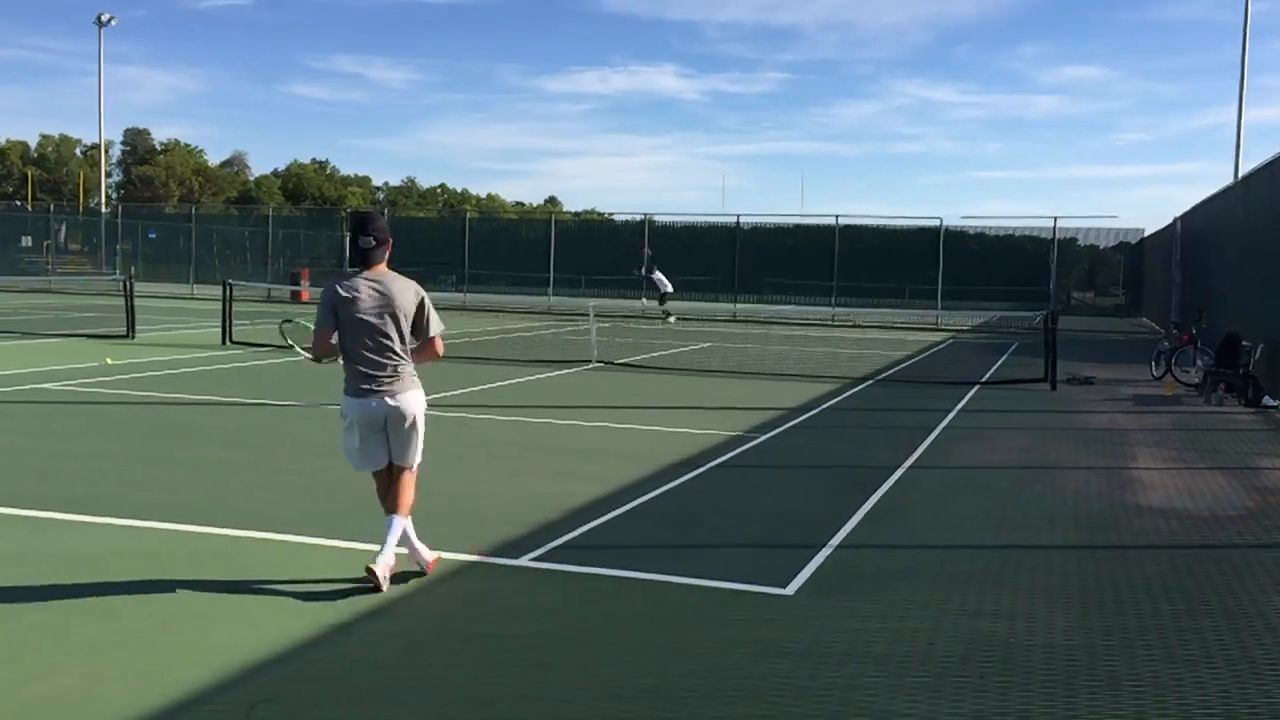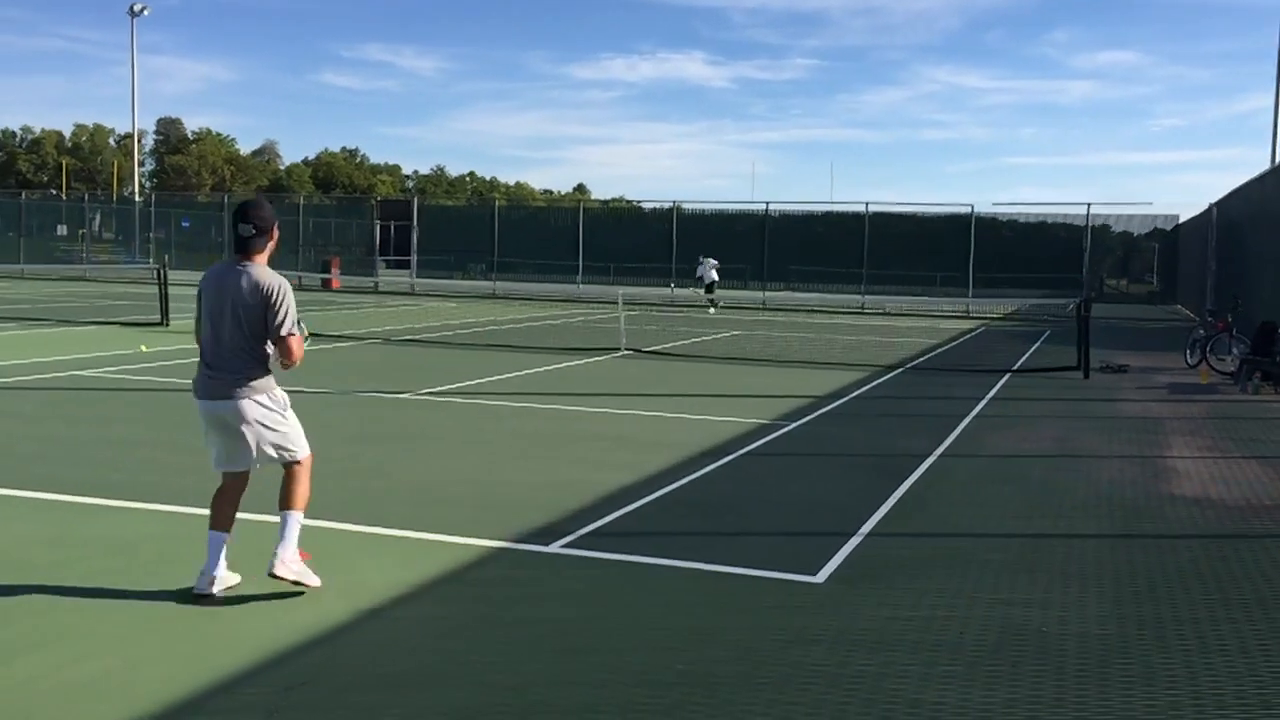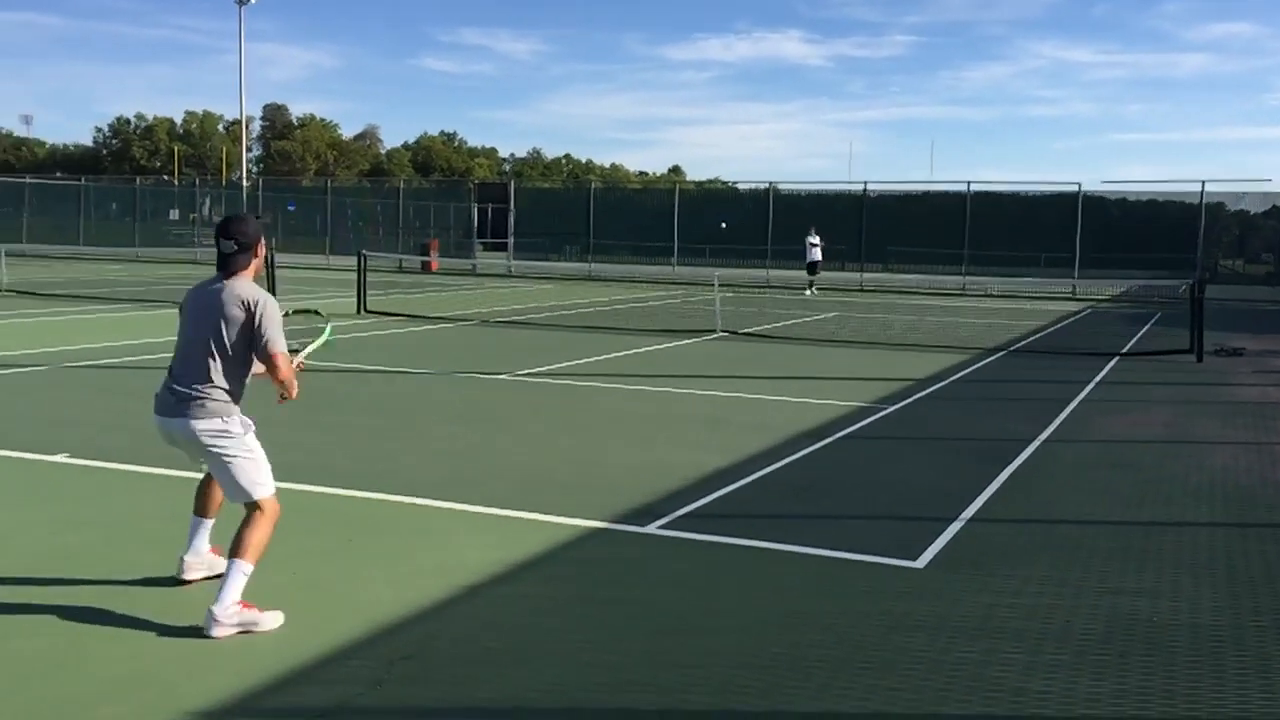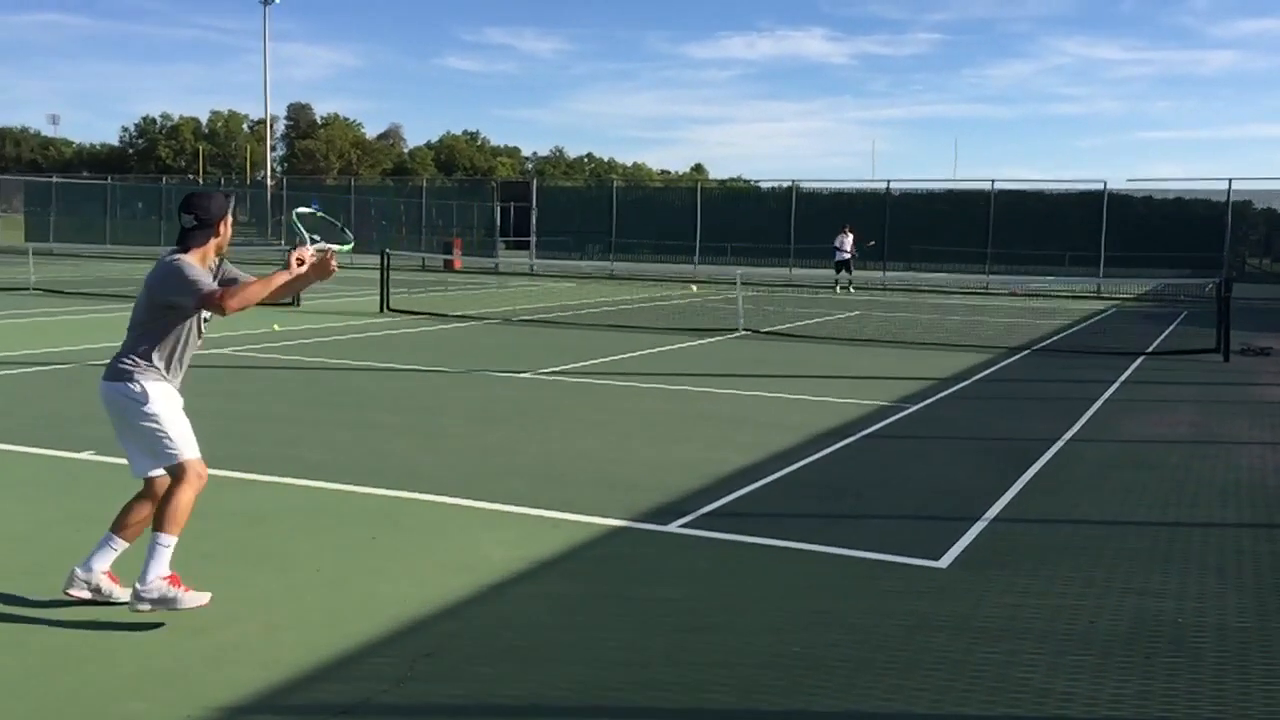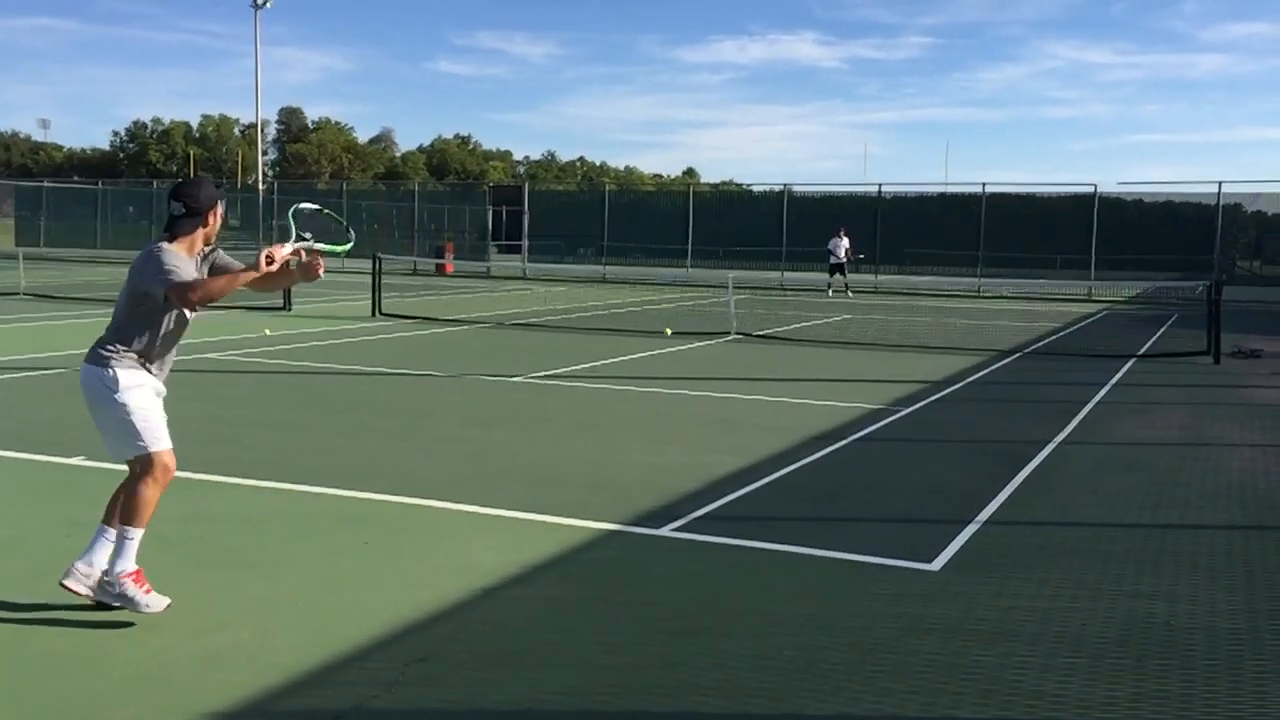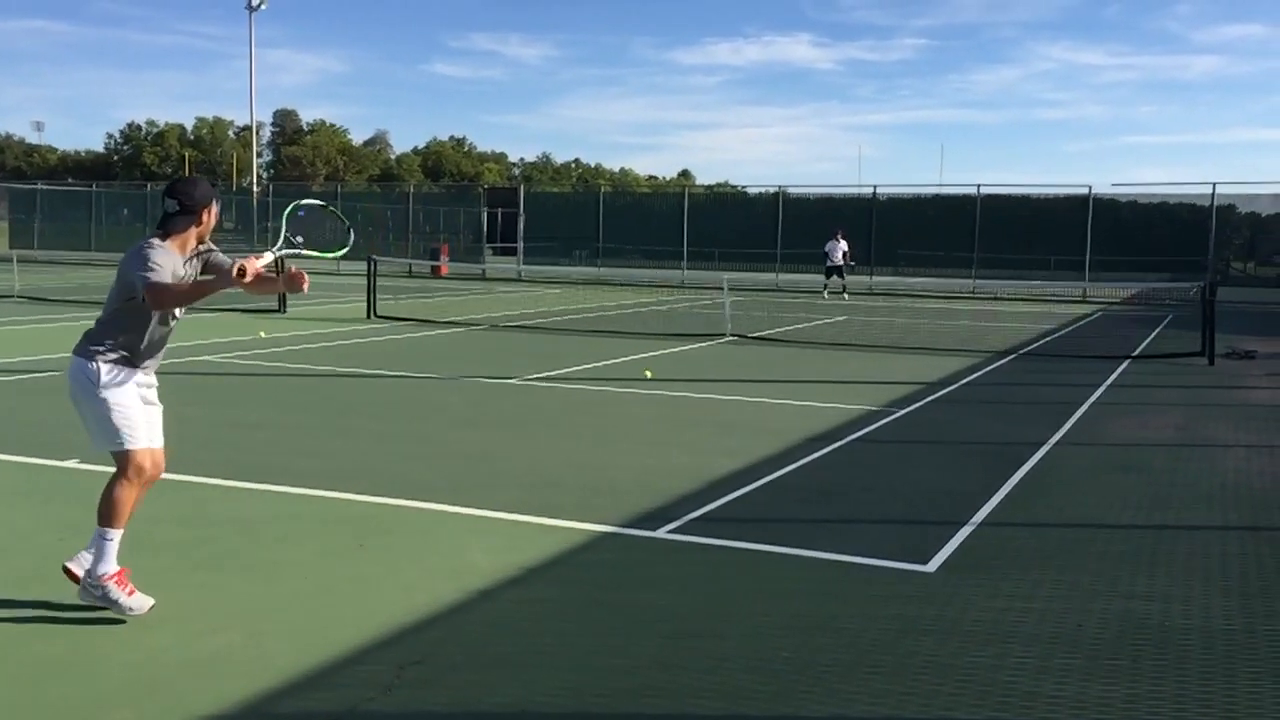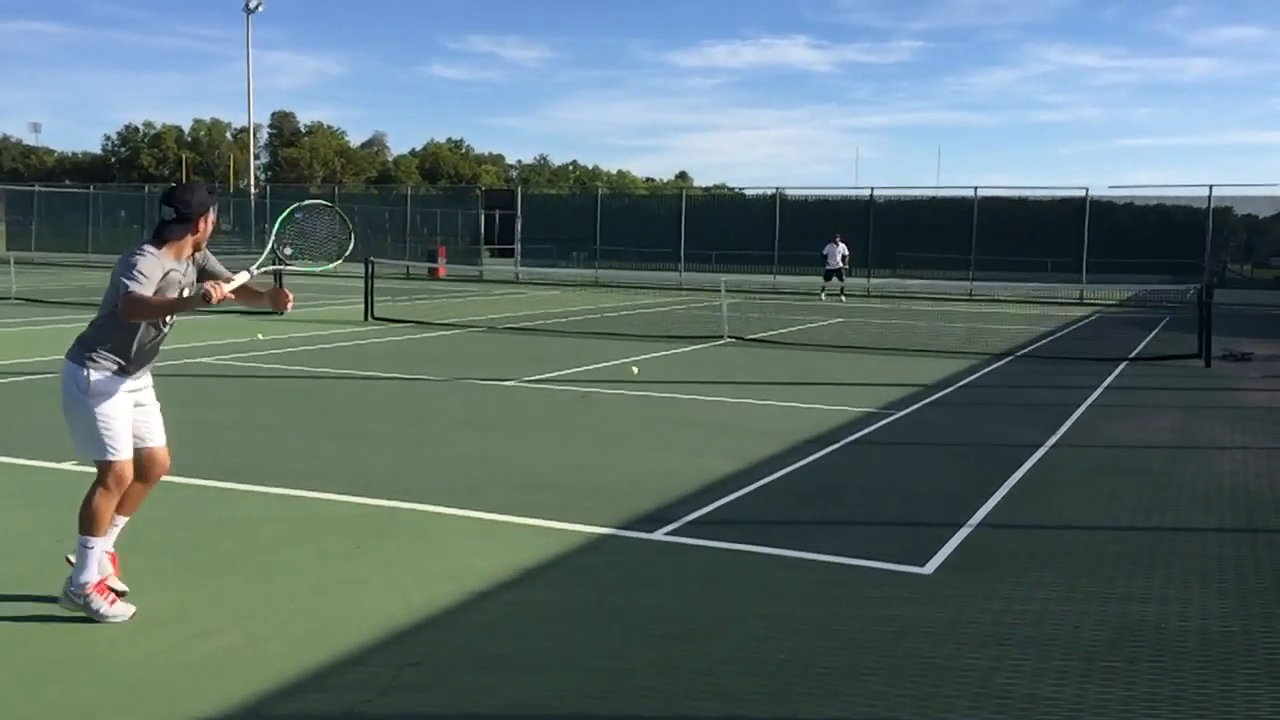
dt=0.5s
person 1, frame 1
left shoulder: (337, 292)
right shoulder: (412, 290)
left elbow: (319, 351)
right elbow: (435, 350)
left hip: (359, 399)
right hip: (403, 394)
left knee: (380, 475)
right knee: (405, 472)
left ankle: (415, 549)
right ankle: (384, 559)
person 1, frame 2
left shoulder: (210, 279)
right shoulder: (273, 285)
right elbow: (292, 354)
right wrist: (284, 357)
left hip: (207, 395)
right hip: (250, 394)
left knee: (233, 480)
right knee: (299, 463)
left ankle: (213, 572)
right ankle: (286, 554)
person 1, frame 3
left shoulder: (196, 295)
right shoulder: (258, 301)
right elbow: (278, 372)
left wrist: (269, 366)
right wrist: (290, 386)
left hip: (170, 413)
right hip: (208, 416)
left knee: (225, 472)
right knee: (264, 508)
left ankle: (196, 556)
right ankle: (227, 610)
person 1, frame 4
left shoulder: (212, 267)
right shoulder: (177, 269)
left elbow: (262, 292)
right elbow: (227, 303)
left wrist: (311, 274)
right wrist: (285, 272)
left hip: (145, 388)
right hip: (137, 385)
left knee: (159, 490)
right knee: (191, 474)
left ankle: (90, 573)
right ankle: (153, 582)
person 1, frame 5
left shoulder: (205, 254)
right shoulder: (161, 258)
left elbow: (256, 282)
right elbow: (190, 295)
left wrist: (296, 274)
right wrist: (251, 271)
left hip: (140, 377)
right hip: (114, 374)
left knee: (145, 471)
right knee: (159, 467)
left ankle: (90, 569)
right ankle: (120, 574)
person 1, frame 6
left shoulder: (199, 252)
right shoulder: (150, 255)
left elbow: (246, 280)
right elbow: (161, 298)
left wrist: (283, 283)
right wrist: (223, 282)
left hip: (136, 373)
right hip: (102, 370)
left knee: (151, 468)
right knee: (135, 466)
left ankle: (90, 560)
right ankle: (102, 575)
person 1, frame 7
left shoulder: (195, 258)
right shoulder: (144, 262)
left elbow: (238, 289)
right elbow: (131, 308)
left wrist: (268, 297)
right wrist: (190, 301)
left hip: (133, 376)
right hip: (95, 374)
left knee: (154, 464)
right knee: (116, 474)
left ankle: (98, 553)
right ankle: (82, 585)
